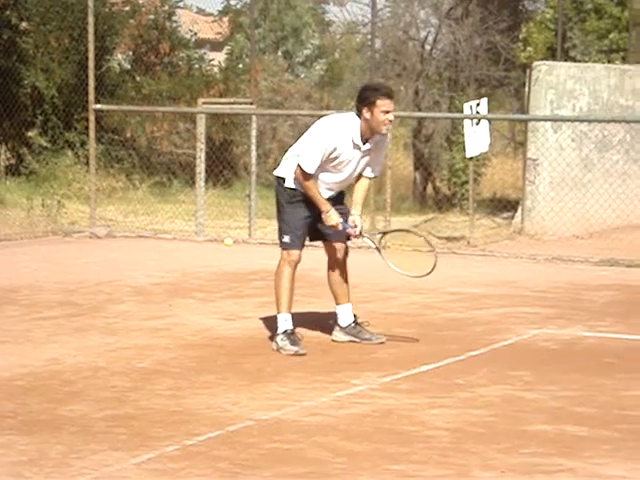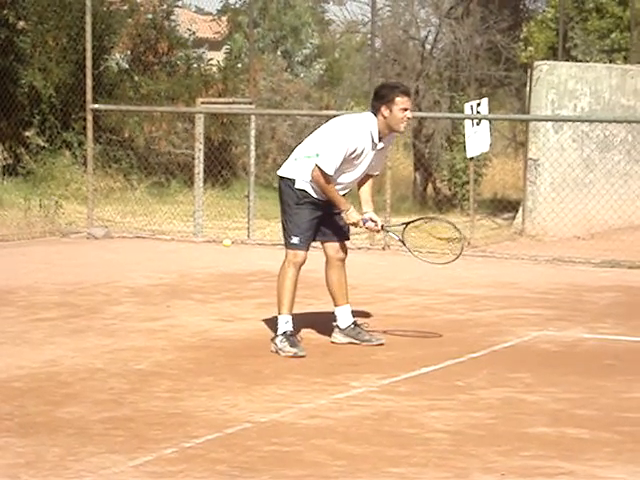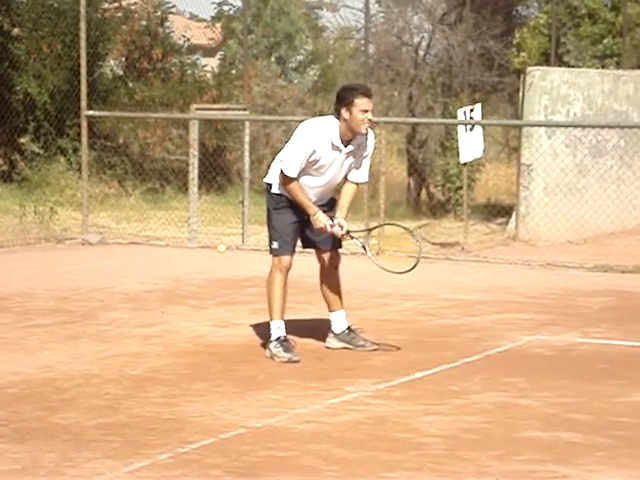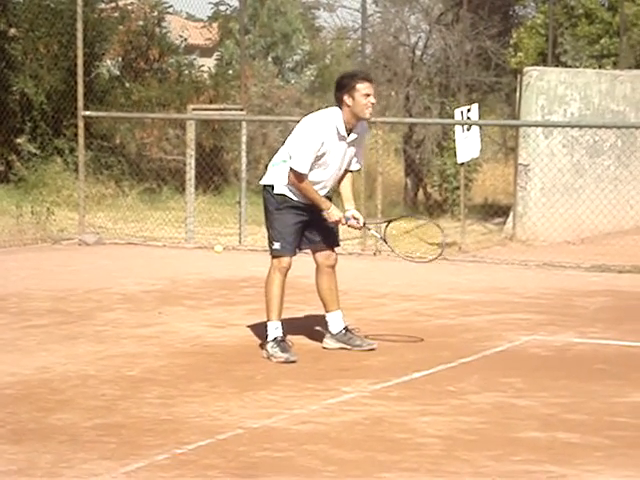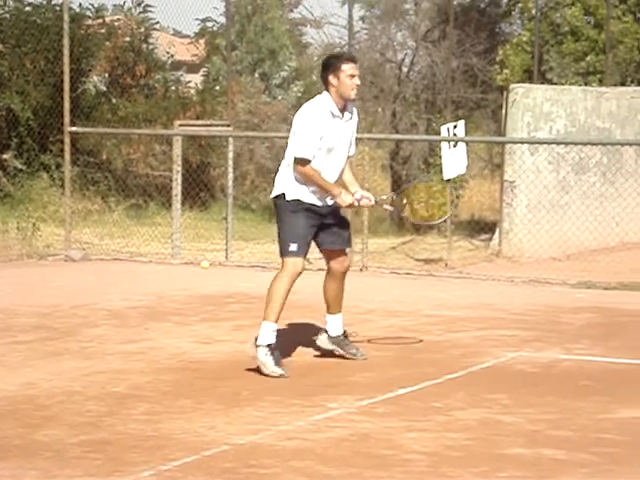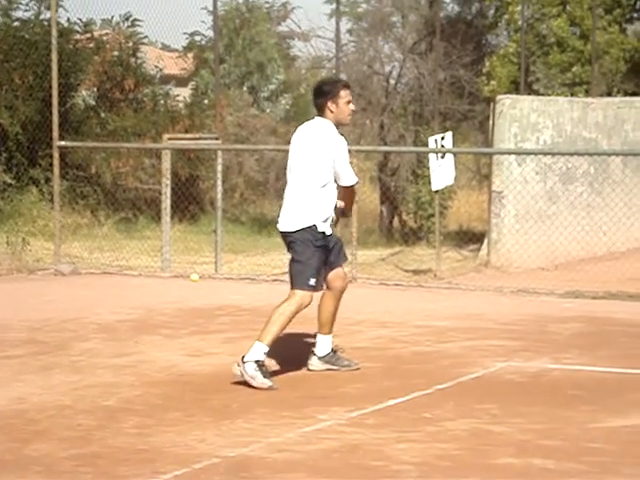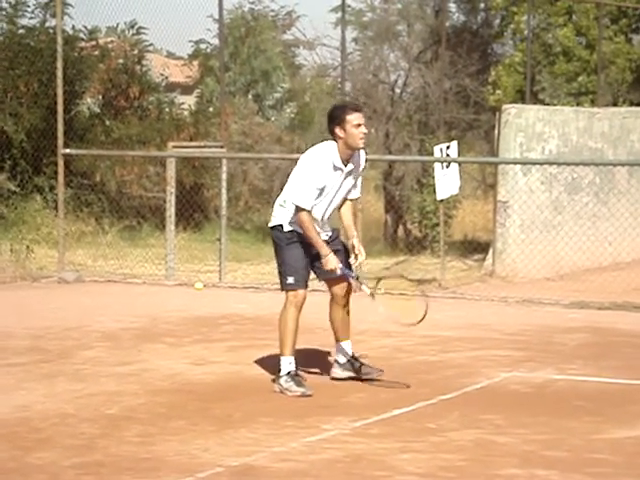
dt=0.7s
person 1, frame 1
left shoulder: (380, 138)
right shoulder: (332, 131)
left elbow: (365, 175)
right elbow: (303, 175)
left wrist: (355, 213)
right wrist: (326, 210)
left hip: (330, 191)
right hip: (295, 186)
left knee: (339, 252)
right knee: (291, 255)
left ankle: (345, 323)
right ankle: (284, 330)
person 1, frame 2
left shoulder: (386, 137)
right shoulder: (351, 130)
left elbow: (367, 174)
right elbow: (319, 174)
left wrist: (368, 209)
right wrist: (346, 209)
left hip: (329, 191)
right hip: (301, 184)
left knee: (337, 254)
right knee: (296, 256)
left ankle: (344, 325)
right ankle: (284, 332)
person 1, frame 3
left shoulder: (366, 140)
right shoulder: (312, 133)
left elbow: (352, 180)
right elbow: (286, 179)
left wrist: (340, 216)
right wrist: (314, 213)
left hip: (321, 197)
right hip: (284, 193)
left knee: (331, 260)
right knee: (282, 261)
left ankle: (339, 330)
right ankle: (277, 338)
person 1, frame 4
left shoulder: (360, 128)
right shoulder: (316, 127)
left elbow: (347, 170)
right elbow: (295, 178)
left wrist: (349, 207)
right wrist: (327, 208)
left hip: (317, 196)
right hip: (284, 192)
left knee: (327, 260)
right knee: (282, 262)
left ankle: (336, 331)
right ankle: (274, 338)
person 1, frame 5
left shoulder: (349, 114)
right shoulder: (312, 114)
right elbow: (302, 166)
left wrist: (356, 190)
right wrist: (339, 193)
left hip: (325, 204)
right hip: (294, 199)
left knee: (340, 263)
right knee: (293, 266)
left ankle: (332, 334)
right ankle: (264, 342)
person 1, frame 6
left shoulder: (304, 131)
right shoulder: (334, 141)
right elbow: (348, 189)
left wrist: (332, 204)
right wrist: (344, 209)
left hip: (313, 224)
right hip: (307, 226)
left knee: (338, 281)
right knee: (301, 297)
left ankle: (323, 353)
right ankle: (252, 360)
person 1, frame 7
left shoulder: (358, 159)
right shoulder: (315, 161)
left elbow: (348, 200)
right elbow: (301, 214)
left wrist: (353, 239)
right wrist: (326, 254)
left hip: (321, 230)
right hip: (290, 229)
left knee: (342, 289)
right knee: (296, 296)
left ankle: (345, 360)
right ankle: (286, 373)
